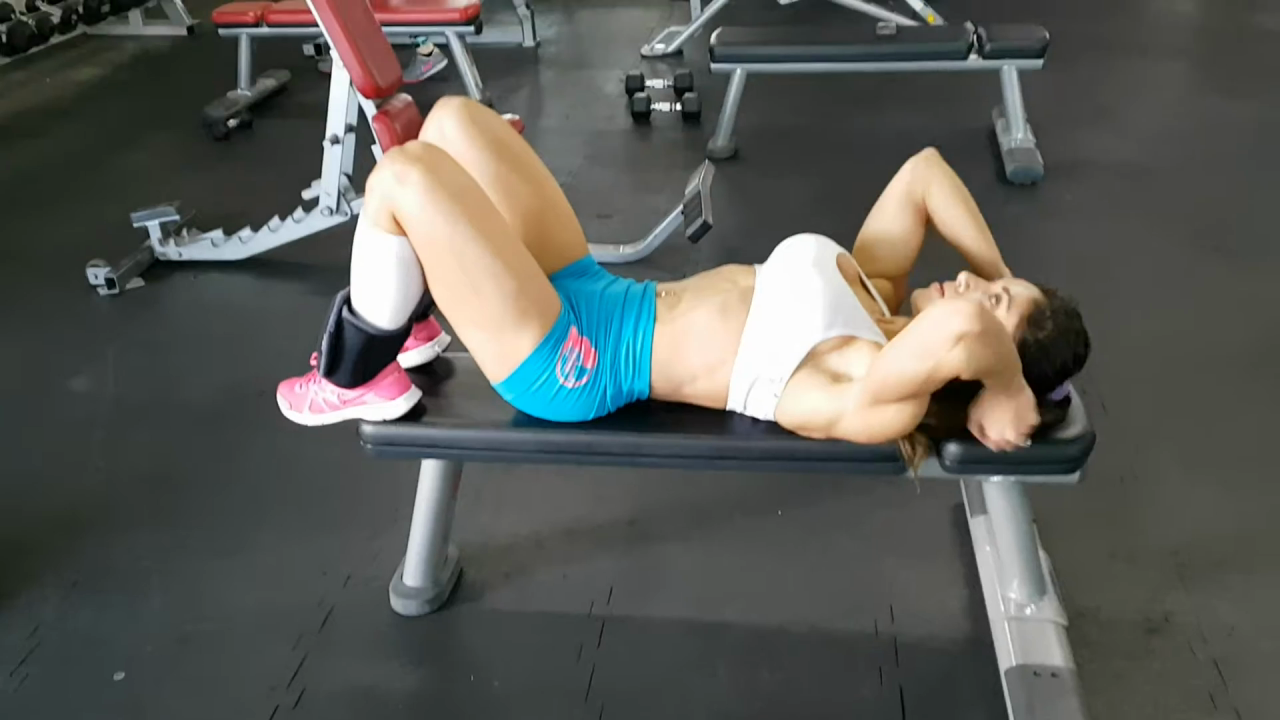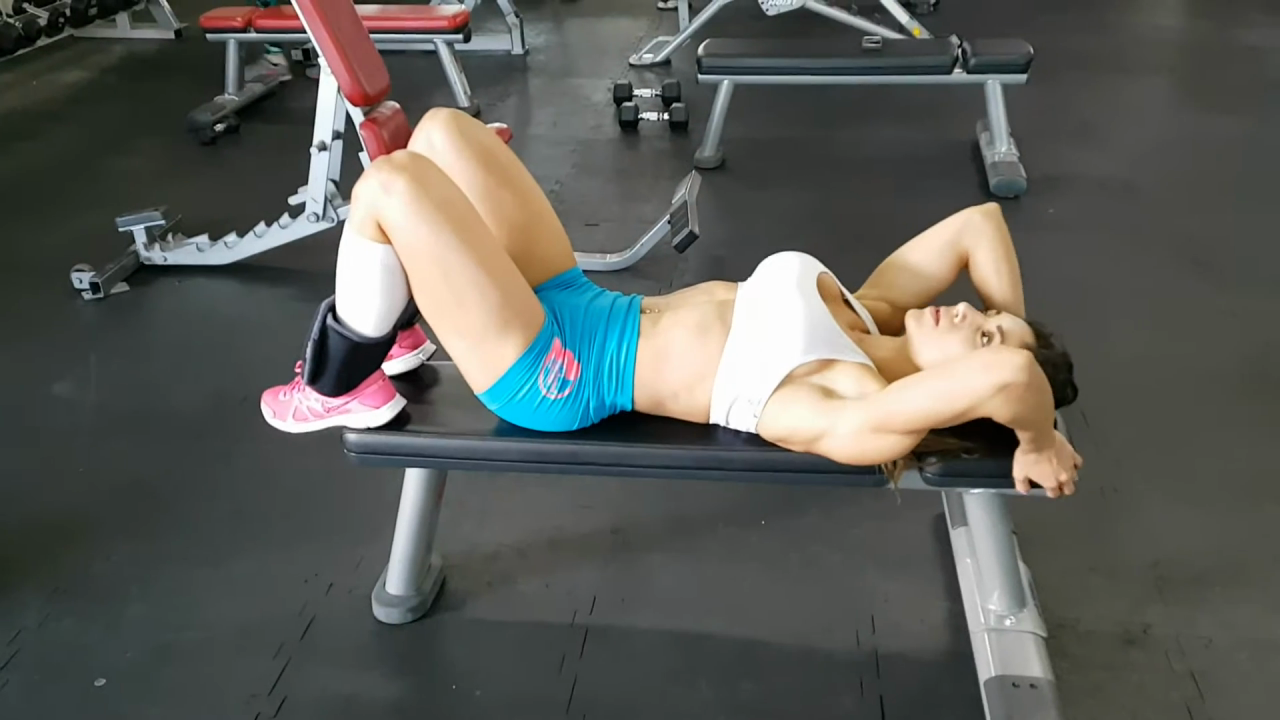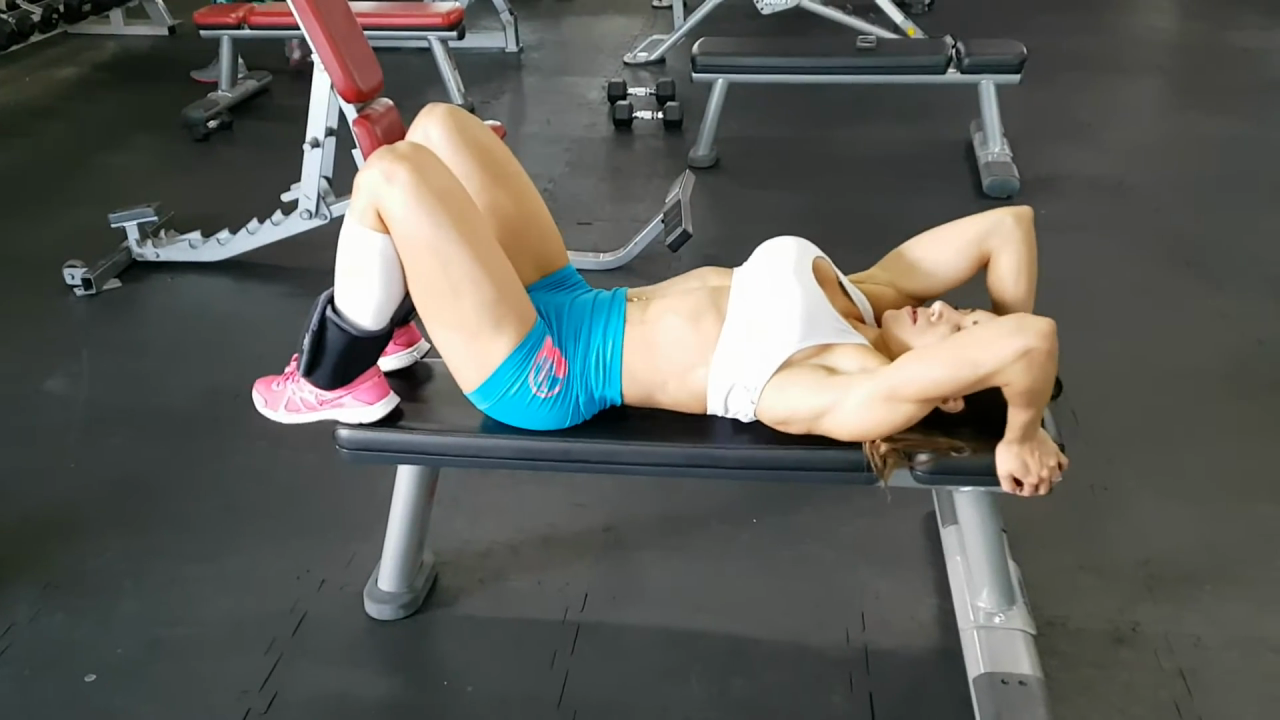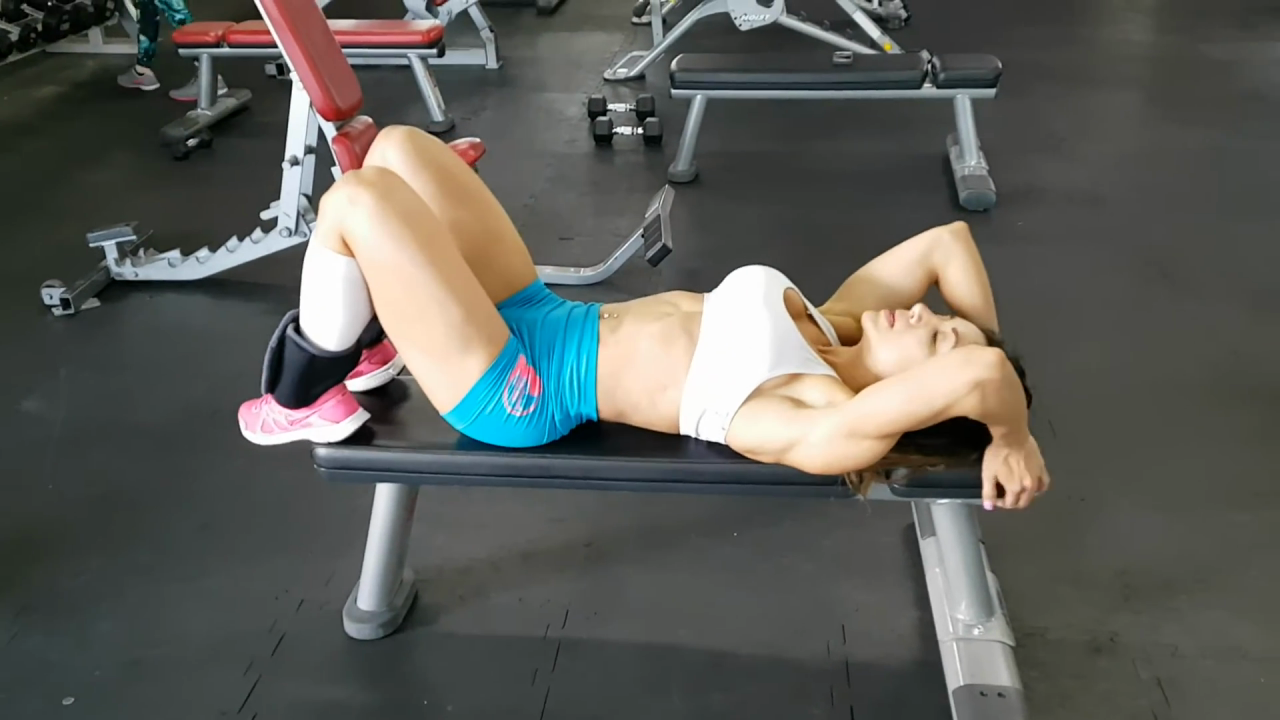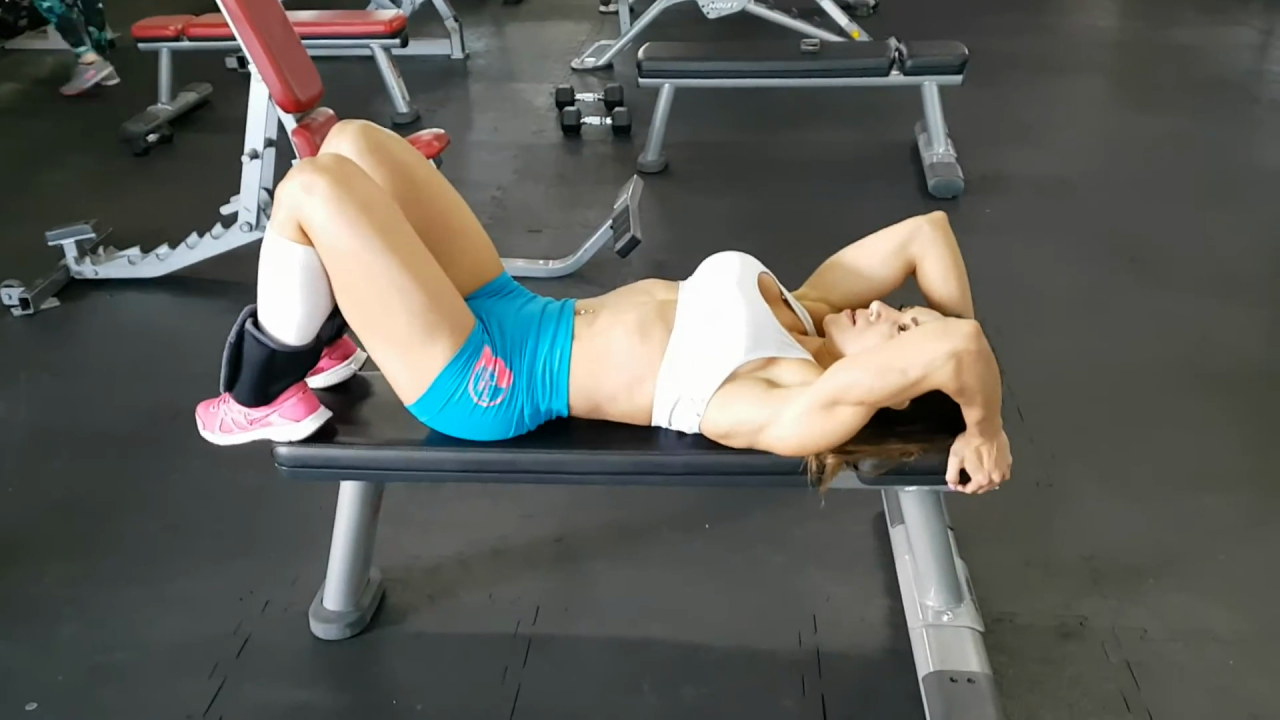
dt=0.5s
person 1, frame 1
left shoulder: (887, 401)
right shoulder: (876, 296)
left elbow: (958, 332)
right elbow: (923, 171)
left wrist: (1011, 391)
right wrist: (996, 266)
left hip: (567, 367)
right hip: (591, 301)
left knee: (404, 173)
right knee: (453, 120)
left ankle: (360, 380)
right ankle: (403, 320)
person 1, frame 2
left shoulder: (873, 413)
right shoulder: (869, 319)
left elbow: (1006, 383)
right elbow: (979, 220)
left wrist: (1037, 440)
right wrist: (1019, 337)
left hip: (550, 378)
right hip: (577, 309)
left knee: (389, 183)
right knee: (441, 128)
left ankle: (343, 389)
right ankle: (392, 332)
person 1, frame 3
left shoulder: (868, 396)
right shoulder: (868, 304)
left elbow: (1033, 339)
right elbow: (1010, 222)
left wrist: (1024, 433)
right wrist: (1019, 337)
left hip: (539, 378)
right hip: (568, 310)
left knee: (391, 173)
right knee: (439, 125)
left ankle: (339, 381)
right ankle: (386, 327)
person 1, frame 4
left shoulder: (837, 427)
right shoulder: (835, 331)
left elbow: (982, 374)
right elbow: (947, 240)
left wrist: (1013, 438)
right wrist: (995, 346)
left hip: (512, 393)
right hip: (539, 323)
left knee: (355, 198)
right knee: (397, 145)
left ankle: (309, 397)
right ankle: (360, 343)
person 1, frame 5
left shoulder: (810, 409)
right shoulder: (807, 316)
left elbow: (959, 344)
right elbow: (927, 230)
left wrist: (983, 426)
right wrist: (965, 343)
left hip: (483, 385)
right hip: (508, 318)
left knee: (313, 187)
right knee: (351, 142)
left ankle: (267, 396)
right ankle: (324, 338)
